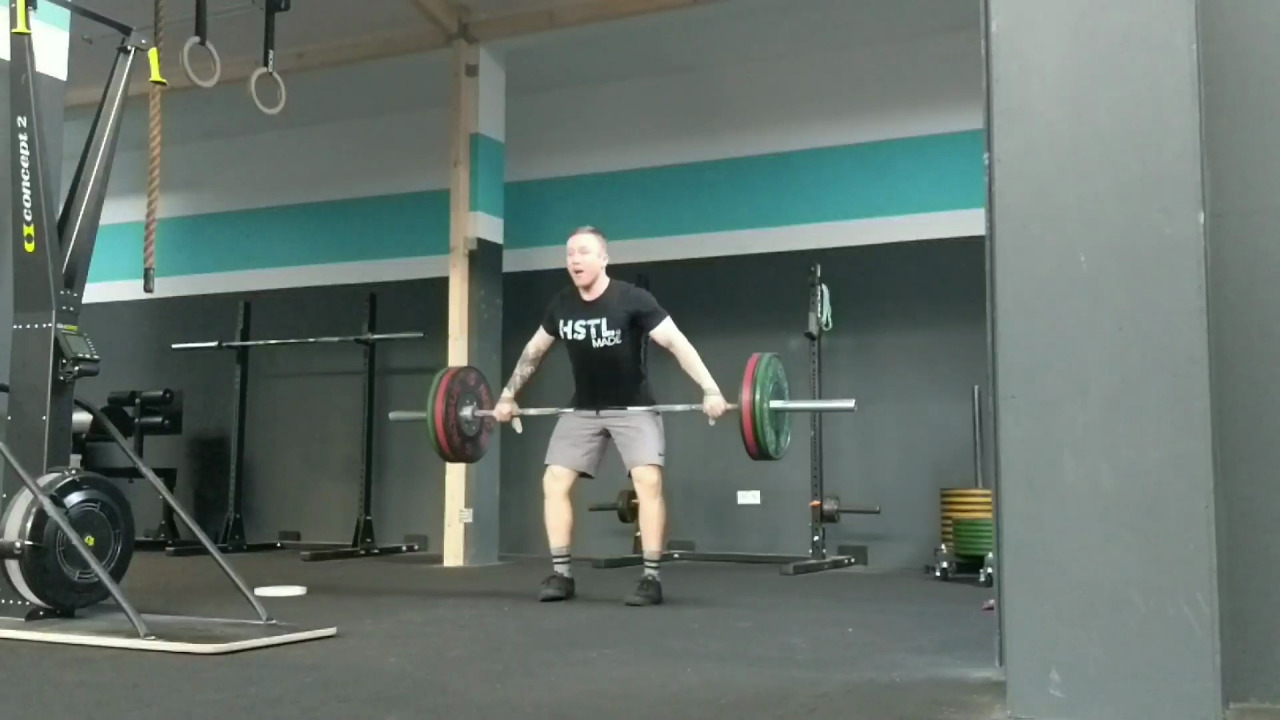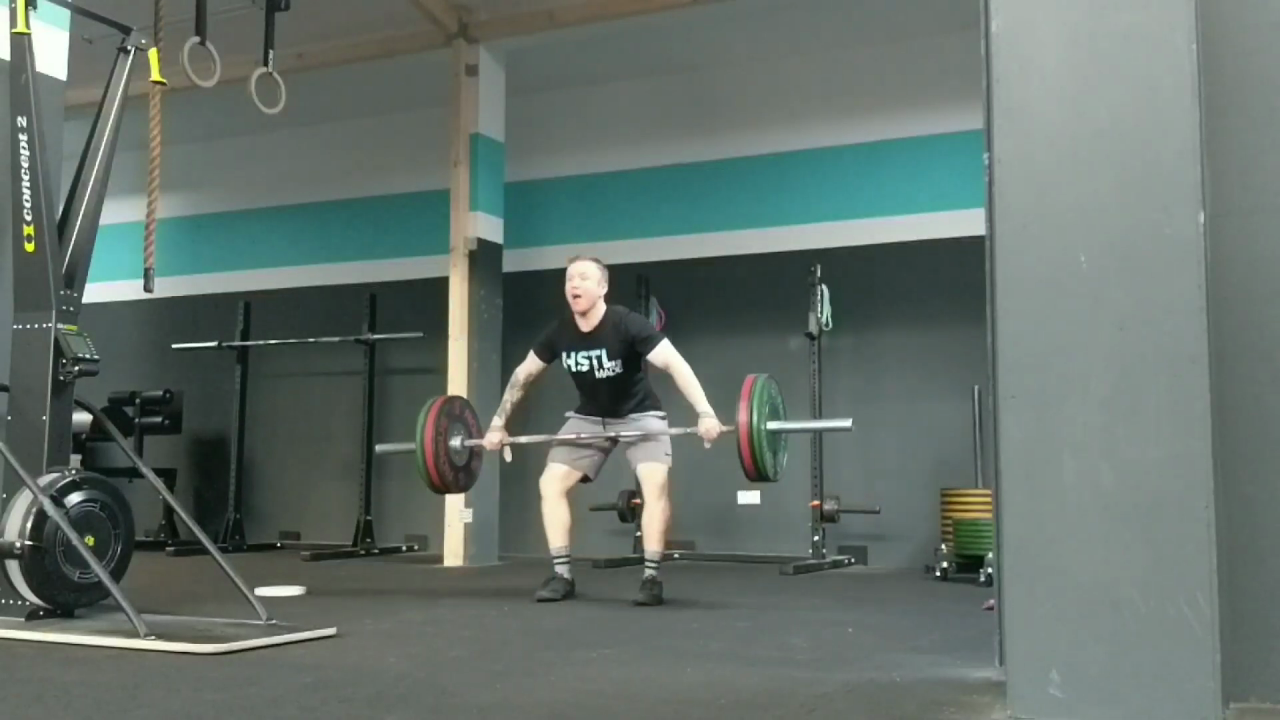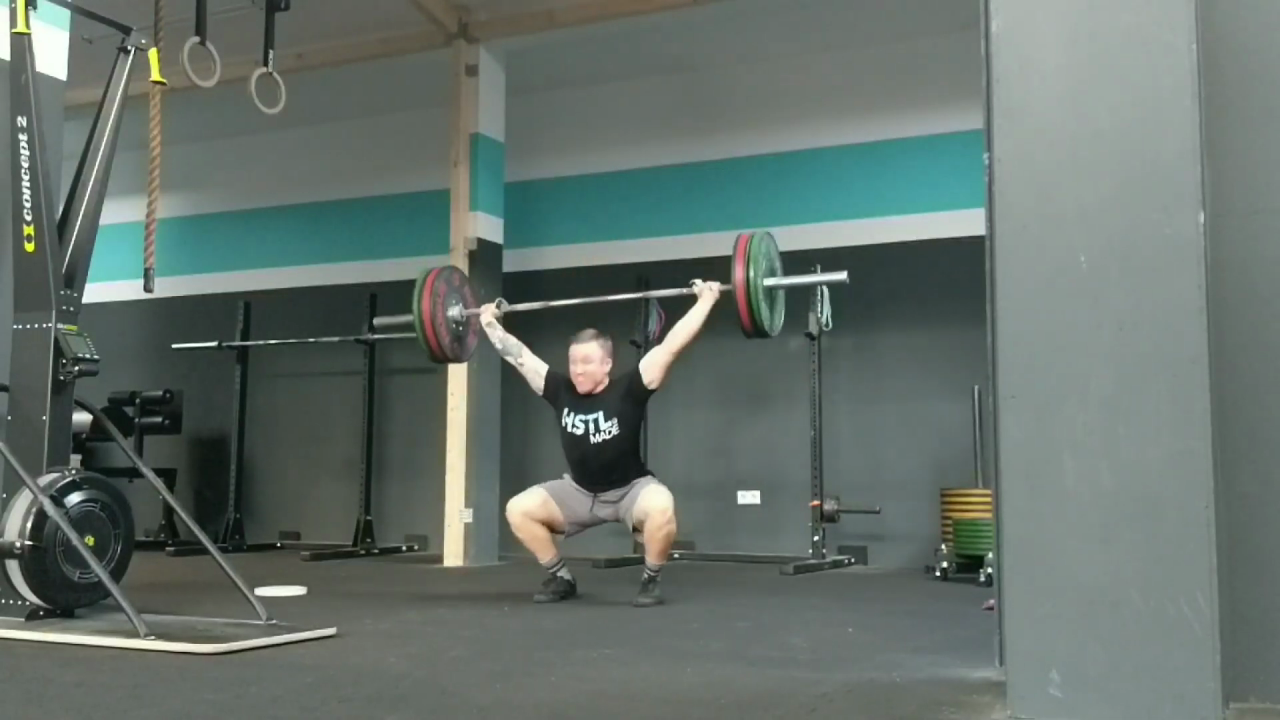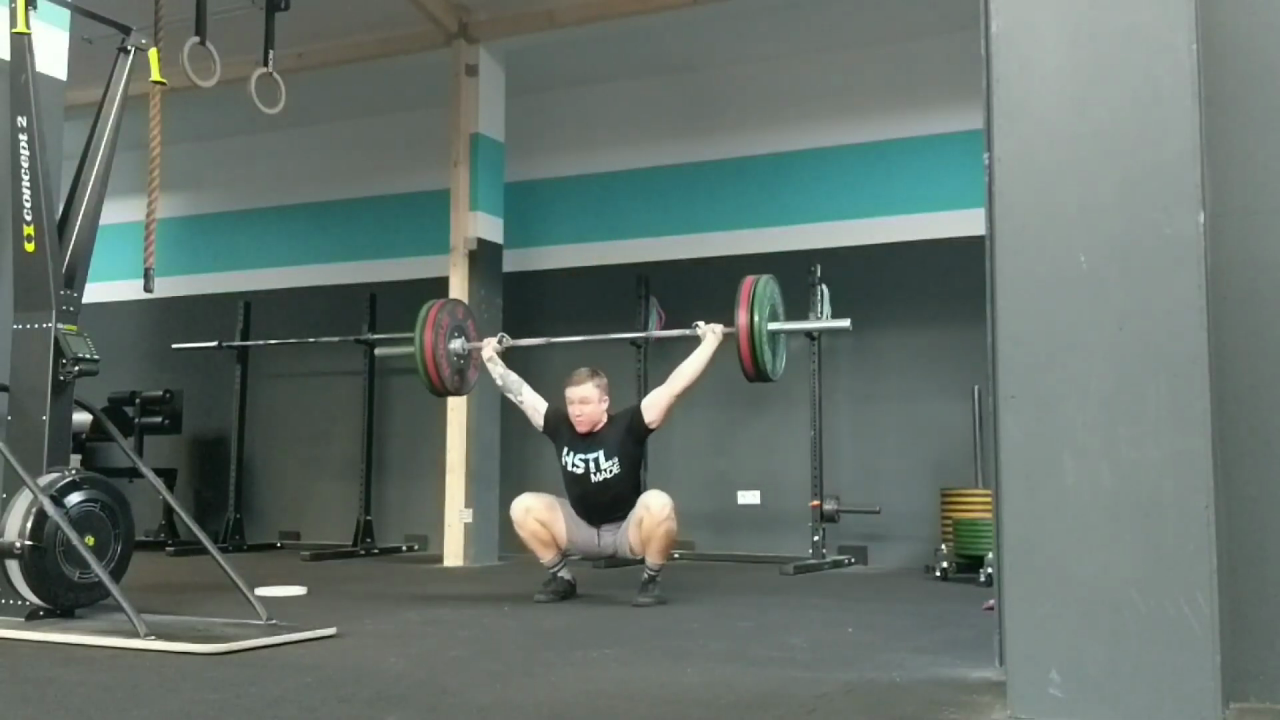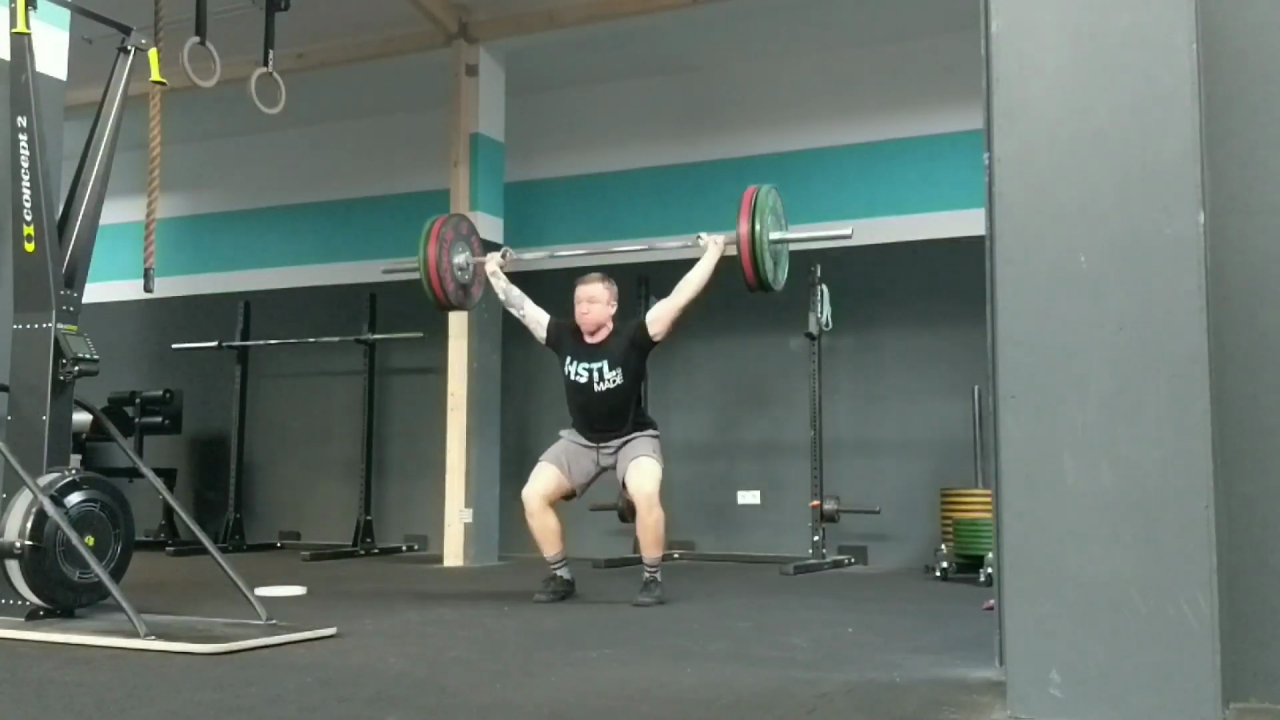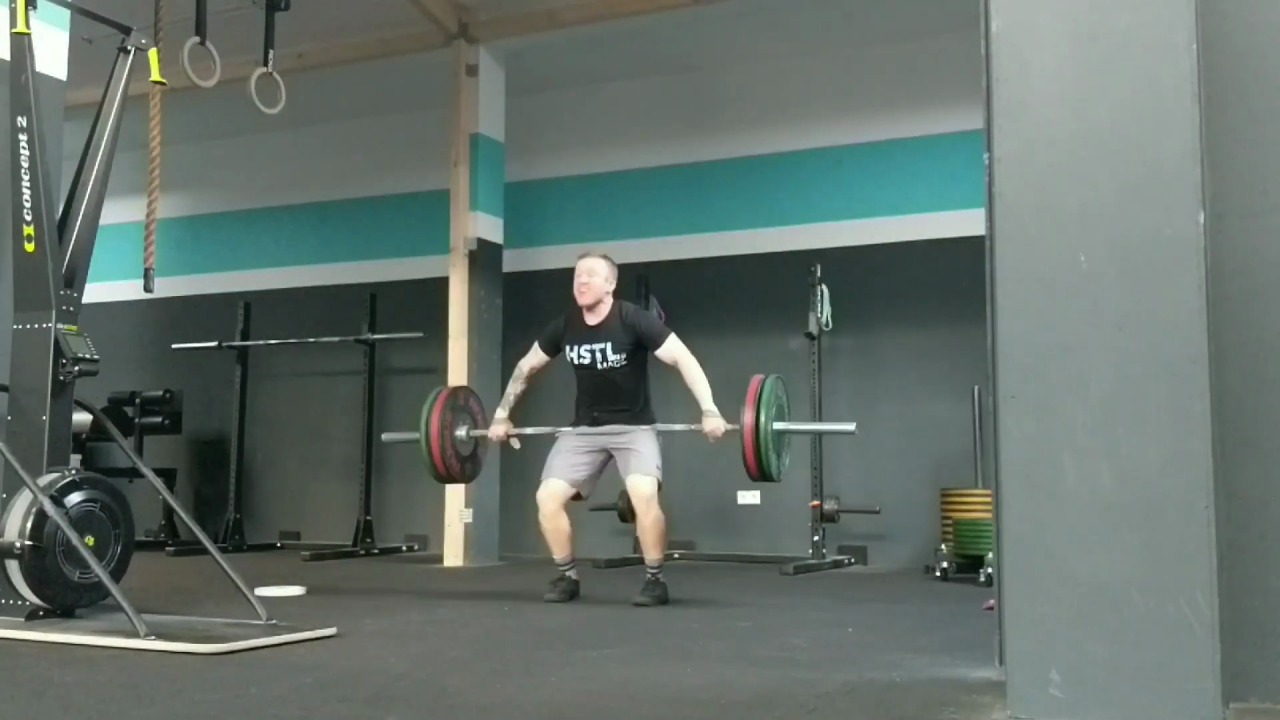
dt=0.7s
person 1, frame 1
left shoulder: (632, 299)
right shoulder: (561, 304)
left elbow: (675, 342)
right elbow: (534, 350)
left wrist: (710, 390)
right wrist: (508, 395)
left hip: (632, 408)
right hip: (583, 410)
left knee: (648, 482)
right knee: (555, 483)
left ankle: (651, 578)
right ankle: (561, 574)
person 1, frame 2
left shoulder: (628, 325)
right shoulder: (559, 331)
left elbow: (675, 365)
right elbow: (523, 375)
left wrist: (704, 413)
right wrist: (500, 421)
left hip: (639, 416)
right hip: (589, 417)
left knee: (656, 484)
right knee: (552, 484)
left ankle: (651, 578)
right ankle: (561, 576)
person 1, frame 3
left shoulder: (629, 391)
right shoulder: (560, 390)
left elbow: (671, 346)
right elbow: (520, 357)
left wrist: (706, 299)
right wrist: (490, 322)
left hip: (629, 488)
right hip: (580, 491)
left knee: (660, 508)
right knee: (518, 509)
left ankle: (651, 580)
right ankle: (561, 577)
person 1, frame 4
left shoulder: (628, 427)
right shoulder: (559, 426)
left elbow: (674, 387)
right elbow: (520, 392)
left wrist: (710, 341)
right wrist: (490, 356)
left hip: (627, 528)
right hip: (581, 528)
left knee: (658, 505)
right knee: (522, 507)
left ankle: (651, 581)
right ankle: (561, 577)
person 1, frame 5
left shoulder: (632, 338)
right shoulder: (563, 337)
left elbow: (679, 298)
right elbow: (521, 307)
left wrist: (712, 252)
right wrist: (494, 271)
left hip: (632, 437)
right hip: (581, 440)
left knee: (645, 494)
right knee: (533, 495)
left ankle: (652, 579)
right ankle: (561, 576)
person 1, frame 6
left shoulder: (634, 320)
right shoulder: (564, 326)
left elbow: (684, 359)
right elbow: (526, 367)
left wrist: (709, 411)
right wrist: (502, 414)
left hip: (633, 428)
right hip: (585, 430)
left knee: (644, 495)
right knee: (548, 498)
left ankle: (655, 580)
right ankle: (568, 576)
